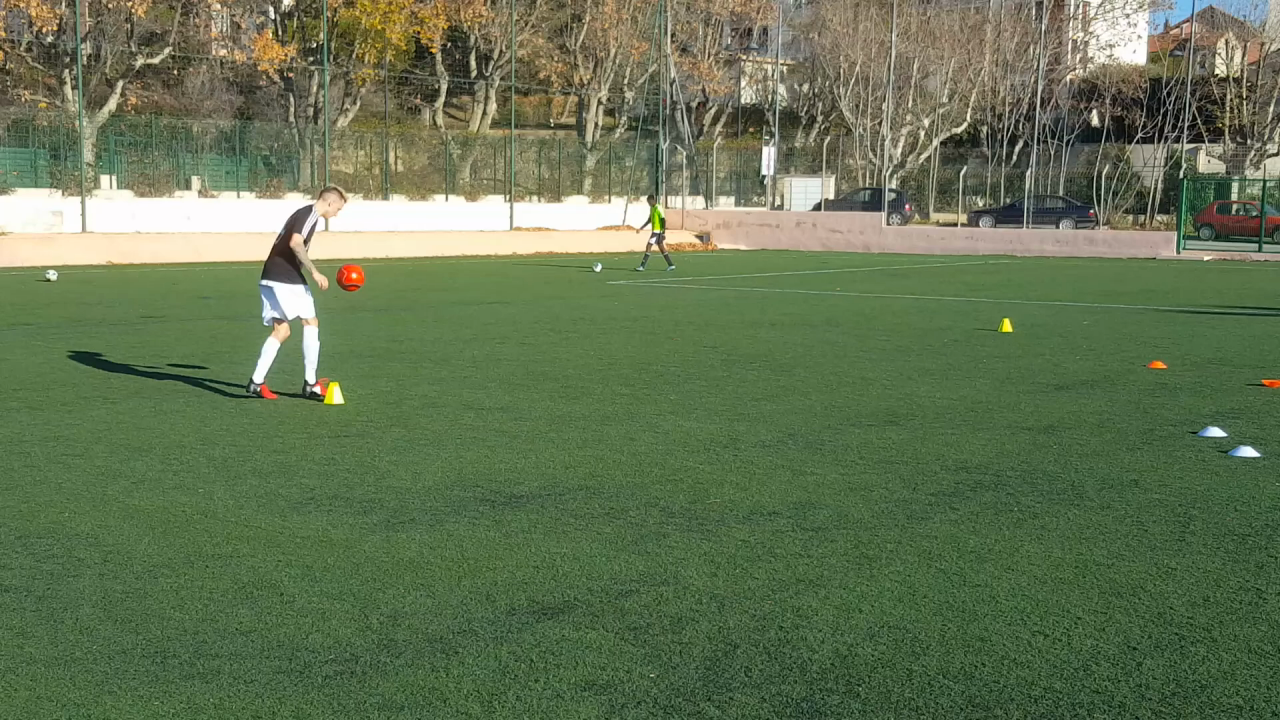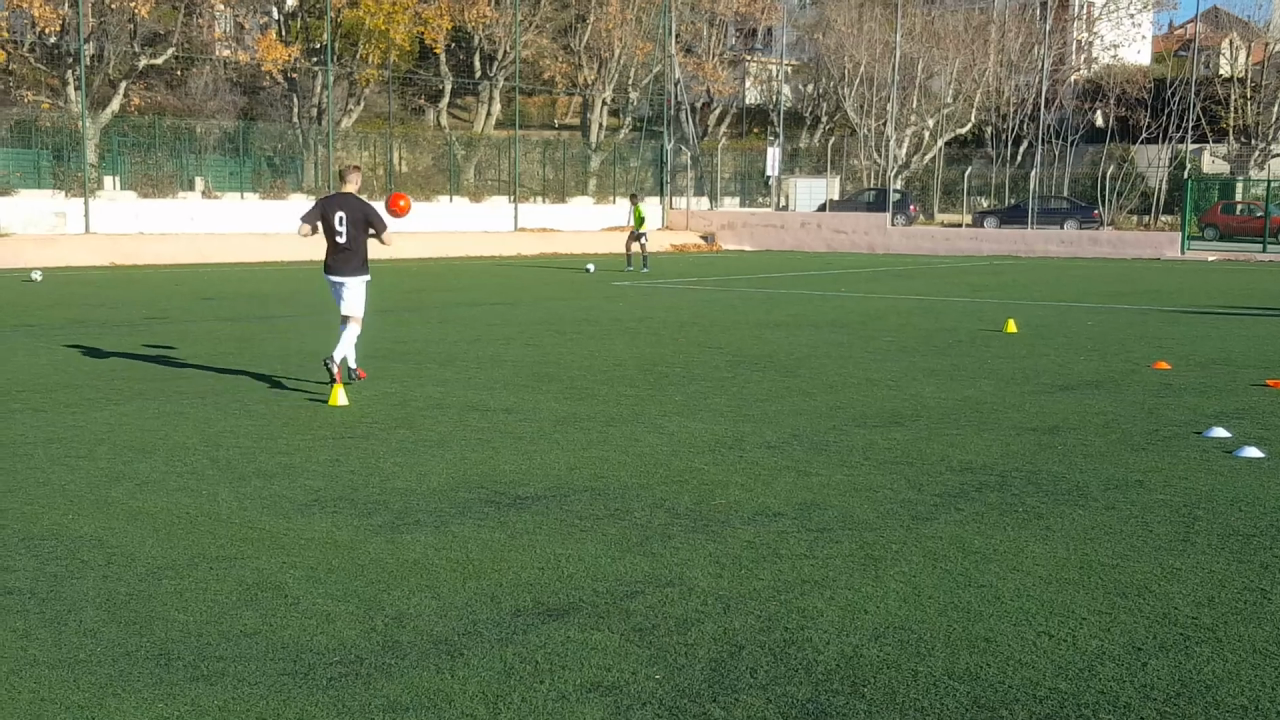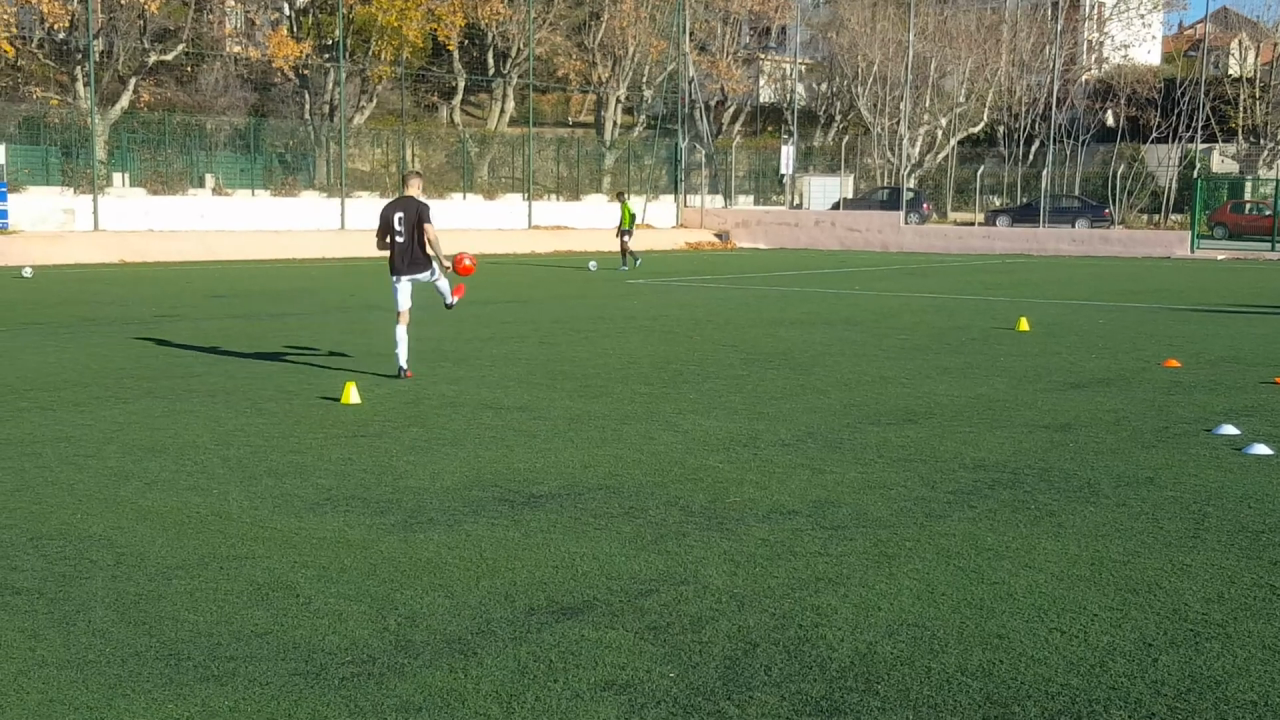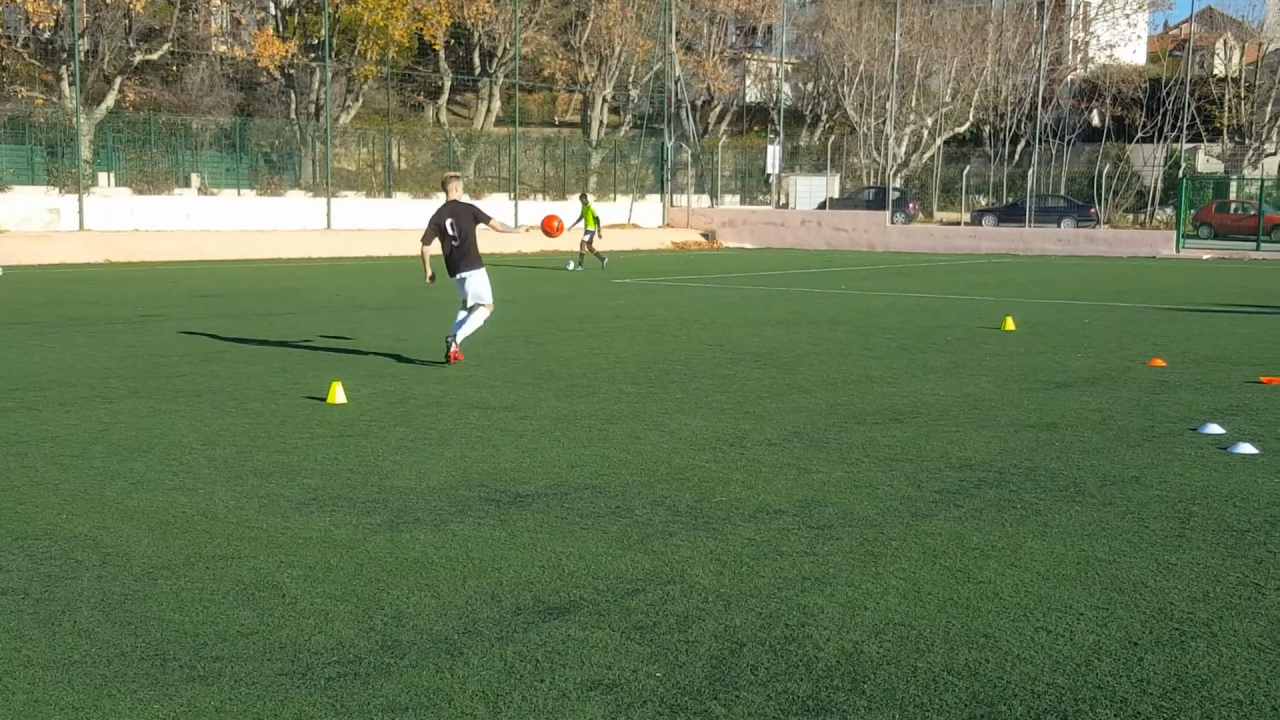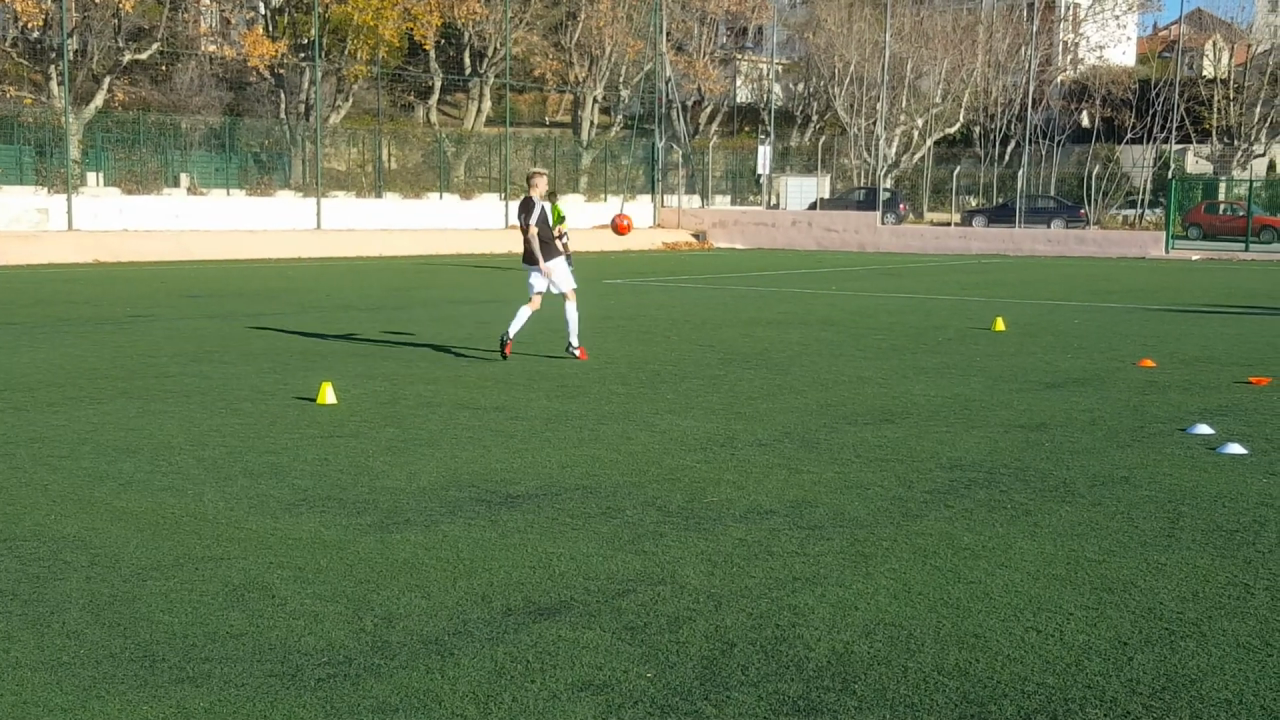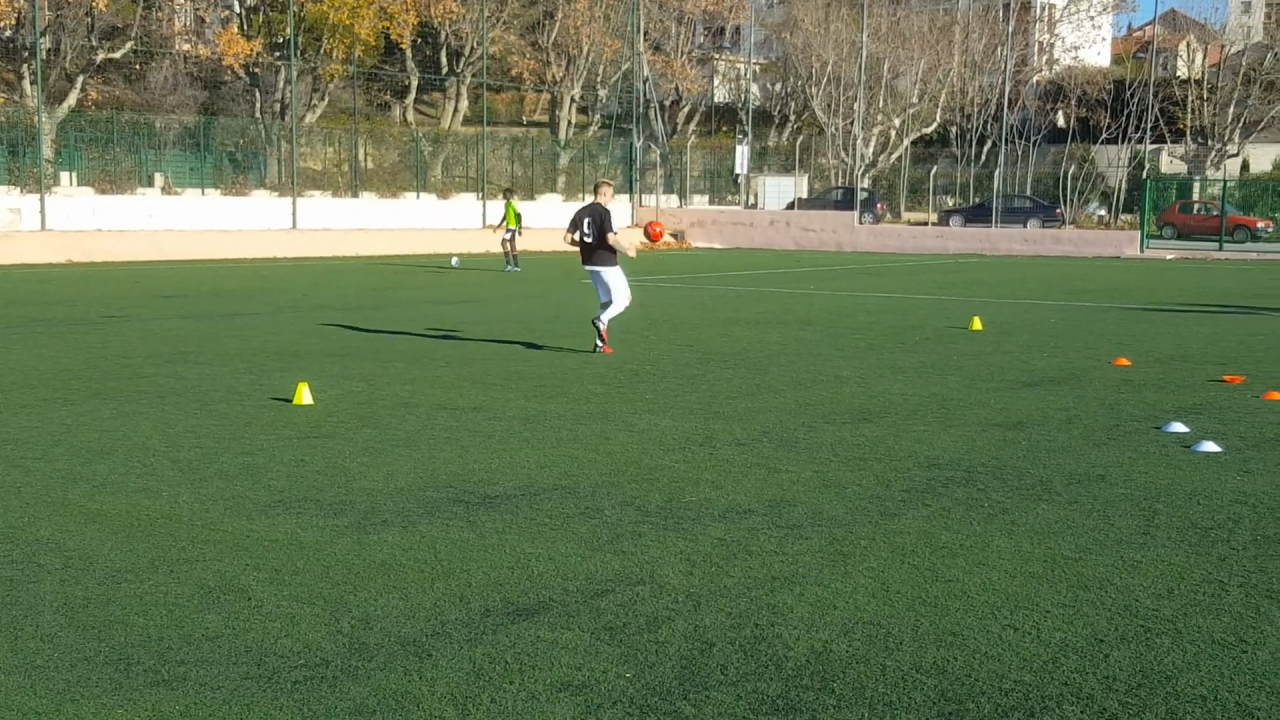
dt=0.4s
person 1, frame 1
left shoulder: (300, 215)
right shoulder: (311, 215)
left elbow: (277, 248)
right elbow: (295, 242)
right wrist: (314, 273)
left hip: (270, 278)
right hip: (286, 278)
left knee: (281, 332)
right knee: (311, 324)
left ankle: (256, 383)
right ankle: (311, 383)
person 1, frame 2
left shoulder: (323, 204)
right shoulder: (363, 207)
left elbow: (302, 230)
right elbow: (386, 240)
right wrist: (374, 234)
left hip: (333, 271)
right hip: (355, 272)
left knee: (346, 318)
right knee: (355, 322)
left ankle: (352, 368)
right ankle: (334, 359)
person 1, frame 3
left shoulder: (387, 209)
right shoulder: (421, 206)
left elbow: (380, 244)
right elbow: (430, 233)
right wrist: (443, 260)
left hip: (398, 271)
right hip: (420, 267)
left knee: (402, 319)
right knee: (439, 268)
left ankle: (402, 366)
right ankle: (449, 299)
person 1, frame 4
left shoulder: (437, 215)
right shoulder: (468, 209)
left elbow: (425, 247)
right elbow: (497, 226)
left wrist: (428, 270)
right wrist: (517, 230)
left hip: (455, 270)
right hip: (473, 267)
left knee: (468, 308)
right knee: (486, 308)
left ankle: (453, 344)
right ankle: (455, 339)
person 1, frame 5
left shoulder: (523, 204)
right shoulder: (536, 204)
right elbow: (531, 233)
left wrist: (553, 238)
right wrist: (541, 261)
left hip: (531, 260)
right hip: (549, 259)
left knee: (534, 303)
right knee: (570, 297)
left ankle: (508, 335)
right ankle: (574, 344)
person 1, frame 6
left shoulder: (581, 212)
right shoulder: (604, 212)
left elbow: (567, 238)
right elbow: (612, 240)
right wrist: (627, 250)
left hip: (590, 264)
right hip: (608, 263)
left knee: (607, 303)
right knee: (625, 299)
left ankle: (599, 344)
right ankle: (602, 321)
